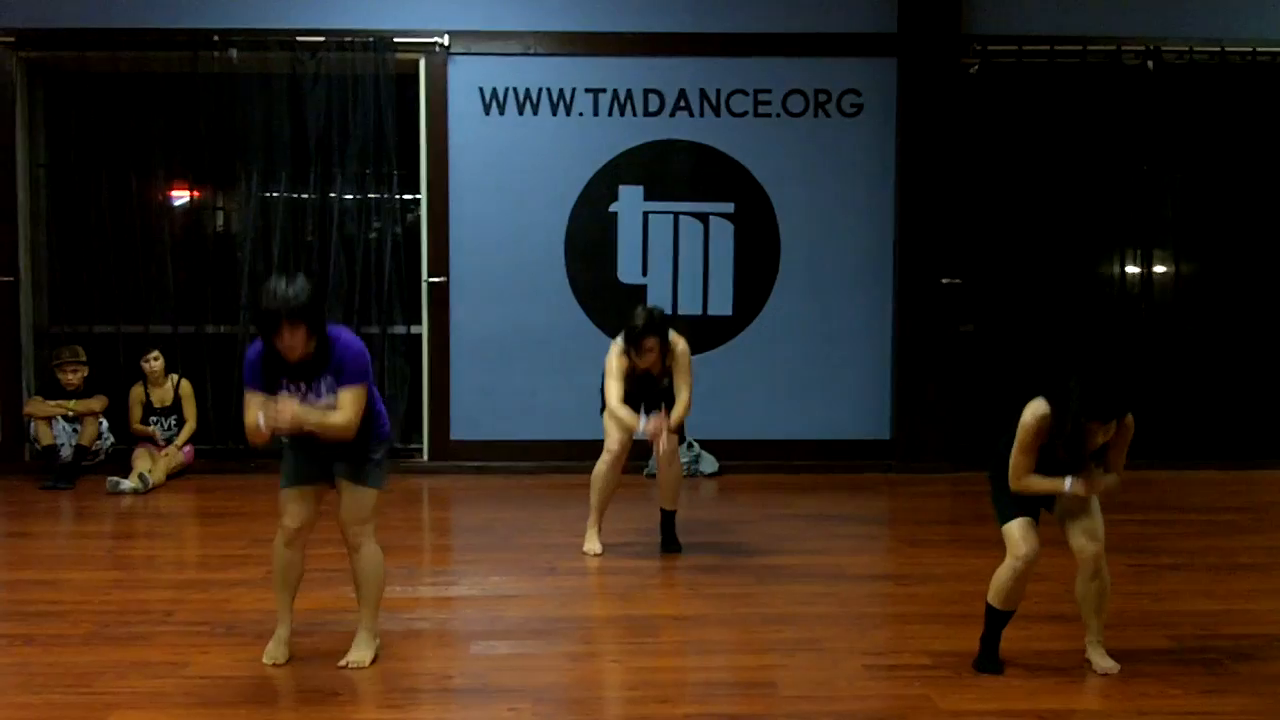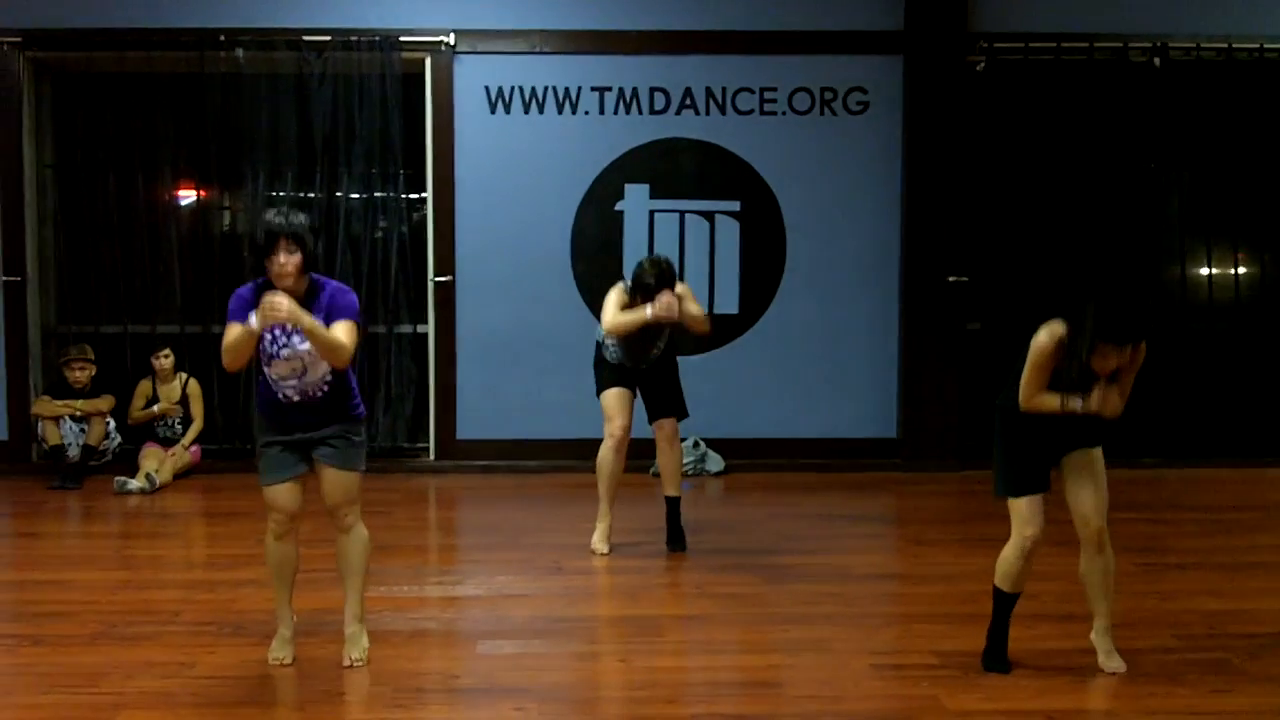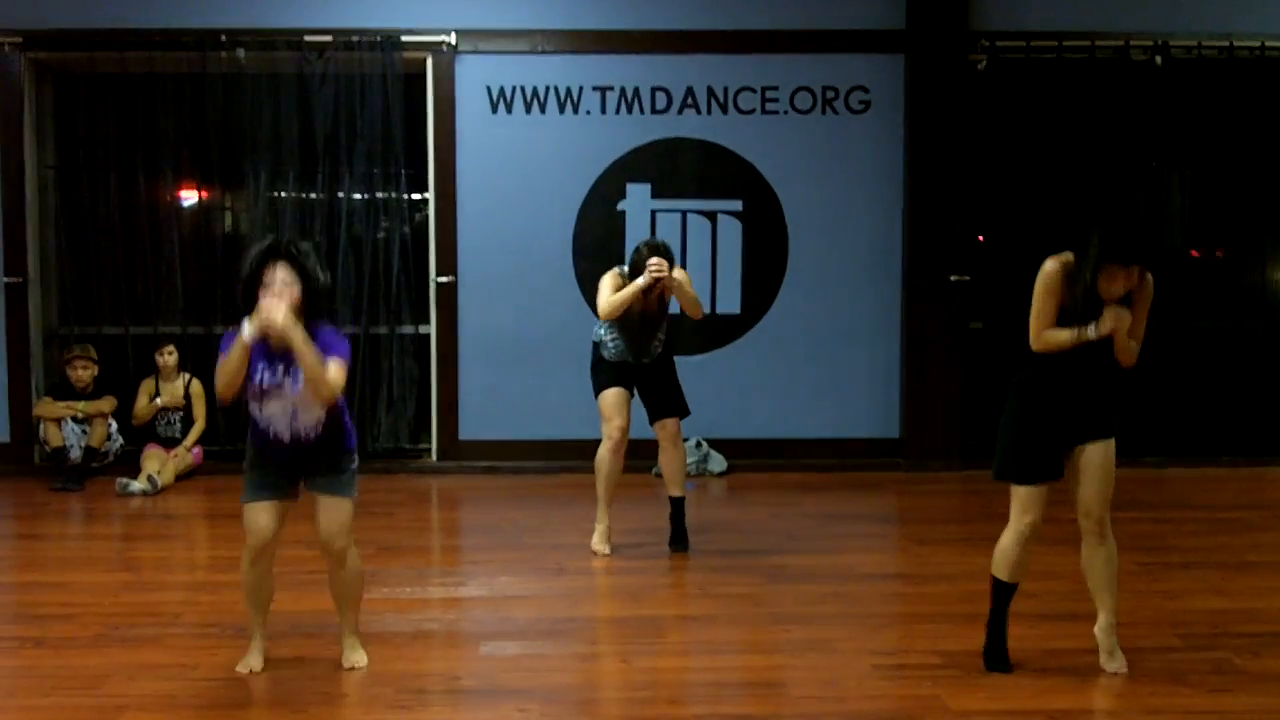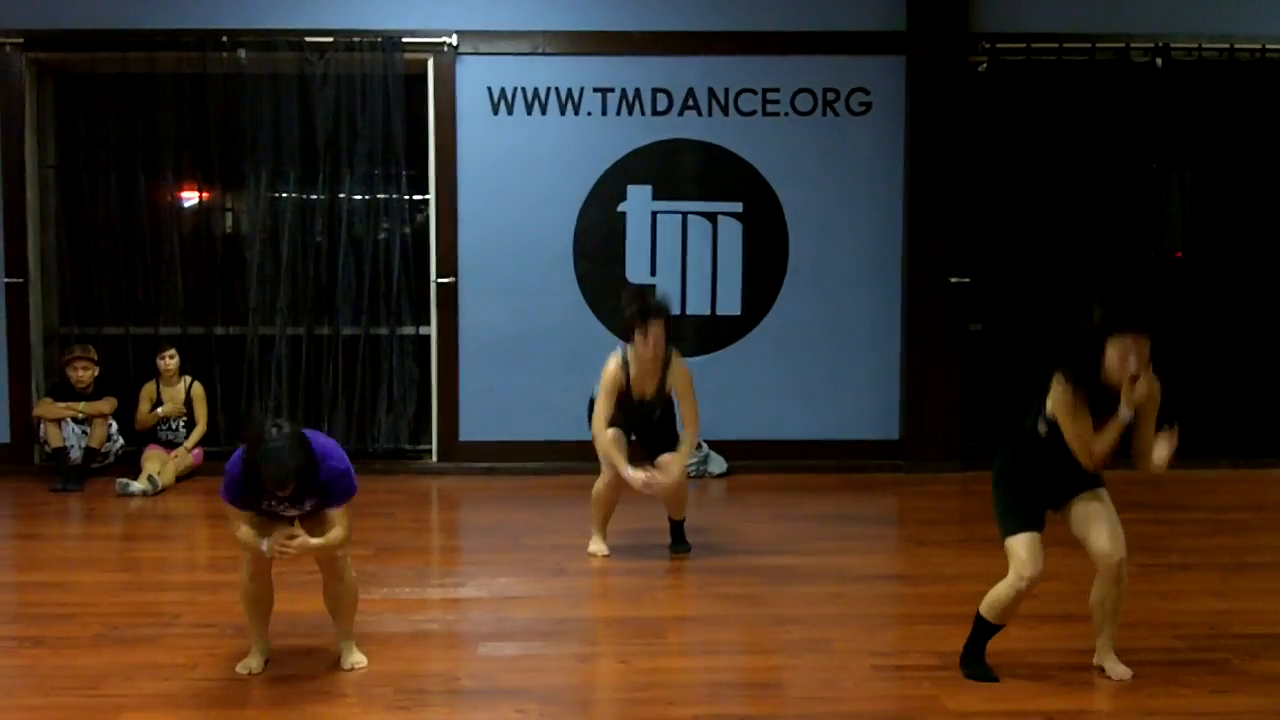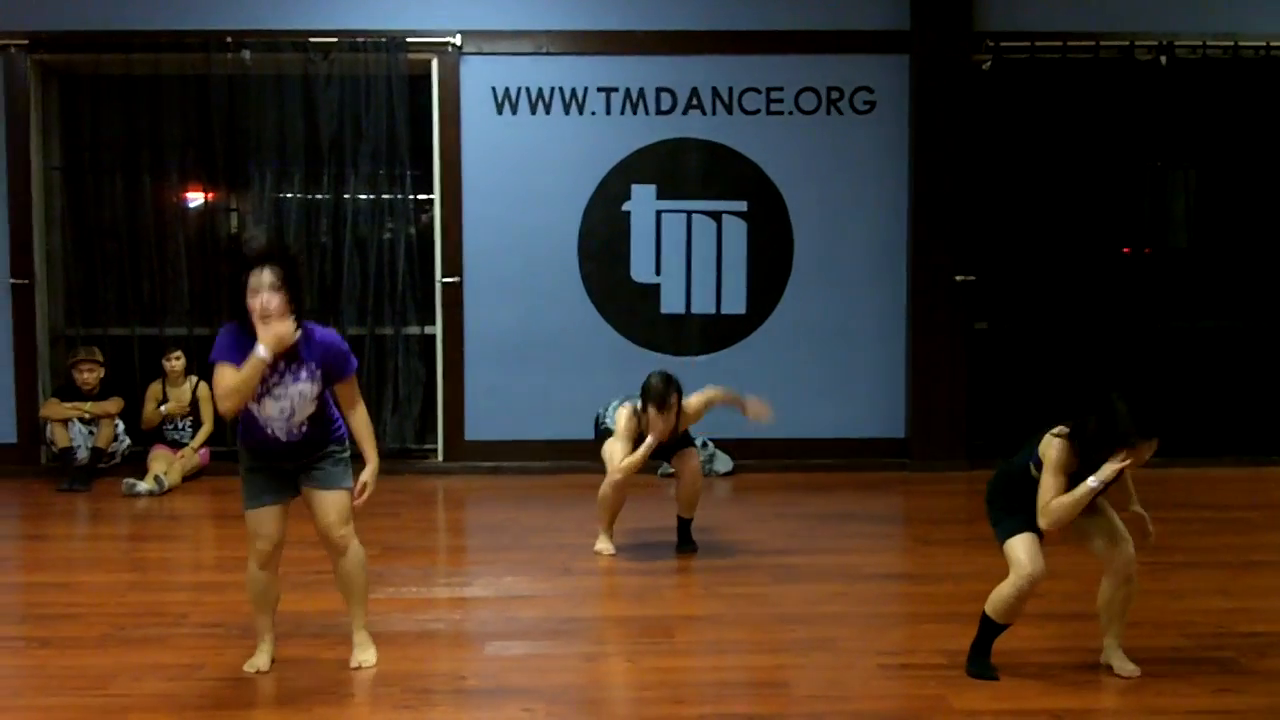
dt=0.3s
person 1, frame 1
left shoulder: (346, 348)
right shoulder: (258, 357)
left elbow: (348, 422)
right elbow: (253, 428)
left wrist: (302, 416)
right wrist: (269, 420)
left hip: (361, 441)
right hip: (302, 440)
left knee: (356, 532)
right knee: (291, 529)
left ankle: (368, 633)
right ankle: (283, 626)
person 1, frame 2
left shoulder: (336, 296)
right shoulder: (248, 298)
left elbow: (342, 355)
right elbow: (230, 360)
left wrist: (299, 317)
right wrist: (258, 322)
left hip: (337, 423)
right hip: (278, 428)
left knee: (345, 517)
right knee: (282, 520)
left ankle: (354, 625)
right ankle: (284, 625)
person 1, frame 3
left shoulder: (327, 340)
right shoulder: (241, 337)
left elbow: (328, 395)
right elbow: (224, 390)
left wrist: (294, 338)
right wrist: (249, 335)
left hip: (329, 455)
right hip: (268, 457)
left knee: (337, 544)
right knee: (258, 543)
left ankle: (350, 637)
right ankle: (257, 640)
person 1, frame 4
left shoulder: (330, 465)
right shoulder: (240, 470)
left elbow: (339, 529)
right elbow: (241, 527)
left wrist: (311, 544)
right wrist: (266, 544)
left hip: (322, 503)
left knee: (333, 560)
right knee: (254, 565)
left ankle: (347, 644)
right ankle: (258, 648)
person 1, frame 5
left shoulder: (325, 343)
right shoulder: (233, 339)
left elbow: (352, 404)
right elbow: (227, 404)
left wrist: (371, 462)
right wrist: (263, 350)
left hip: (322, 452)
right hip: (261, 460)
left knee: (339, 536)
right knee: (264, 549)
left ankle: (360, 633)
right ankle: (265, 641)
person 2, frame 1
left shoulder: (1124, 423)
right shoulder: (1038, 418)
left elbow: (1112, 475)
right elbow: (1017, 480)
left wrist: (1100, 484)
right wrist: (1071, 485)
left hip: (1074, 478)
right hip: (1020, 478)
left knee: (1092, 552)
right knee: (1023, 554)
left ankle: (1094, 643)
right ankle: (988, 645)
person 2, frame 2
left shoulder: (1133, 348)
right shoulder: (1052, 339)
left elbow: (1115, 408)
right elbow: (1027, 397)
left wrist: (1106, 403)
right wrist: (1082, 402)
left hip: (1078, 431)
right hip: (1024, 426)
left knee: (1095, 531)
right knee: (1027, 535)
left ankle: (1102, 634)
right ankle: (997, 637)
person 2, frame 3
left shoulder: (1142, 285)
right shoulder: (1058, 270)
left elbow: (1128, 358)
right elbow: (1039, 340)
left wrist: (1120, 334)
right wrist: (1095, 329)
left hip: (1094, 406)
right hip: (1039, 402)
left knee: (1096, 521)
right knee: (1026, 520)
left ankle: (1107, 627)
right ankle: (996, 628)
person 2, frame 4
left shoulder: (1147, 390)
right shoulder: (1069, 388)
left elbow: (1141, 454)
right elbow: (1092, 458)
left wrist: (1159, 453)
right wrist: (1124, 411)
left hip: (1074, 476)
right hip: (1023, 475)
left knee: (1112, 558)
right knee: (1026, 573)
left ankle: (1104, 649)
right ankle: (973, 650)
person 2, frame 5
left shoulder: (1122, 447)
right shoulder: (1063, 446)
right elbow: (1047, 520)
left wrist: (1132, 501)
right wrist: (1097, 480)
right hip: (1016, 497)
left knee: (1124, 557)
right knee: (1028, 573)
left ankle: (1112, 648)
right ankle: (978, 652)
person 3, frame 1
left shoulder: (678, 347)
right shoulder: (618, 353)
left elbow: (684, 398)
right elbow: (614, 403)
left wrist: (669, 426)
right wrist: (641, 424)
left hip: (663, 388)
right hip: (627, 389)
left knee: (668, 450)
right knee: (615, 448)
left ankle: (668, 527)
right ankle: (592, 528)
person 3, frame 2
left shoulder: (677, 292)
right shoulder: (620, 294)
left elbow: (703, 325)
right elbow: (609, 327)
left wrist: (679, 314)
right wrist: (649, 312)
left hip: (657, 361)
right hip: (615, 361)
left knee: (668, 434)
right knee: (617, 431)
left ankle: (674, 520)
right ankle: (603, 522)
person 3, frame 3
left shoulder: (675, 278)
right shoulder: (615, 279)
left elbow: (696, 312)
right elbow: (605, 311)
left wrist: (672, 283)
right wrist: (642, 282)
left hip: (655, 359)
right hip: (612, 359)
left knee: (670, 433)
right knee: (616, 432)
left ankle: (678, 519)
right ankle: (602, 523)
person 3, frame 4
left shoulder: (676, 367)
right shoulder: (616, 366)
left elbow: (692, 426)
right elbow: (599, 429)
left wrist: (676, 470)
right wrist: (627, 471)
left hip: (656, 417)
right hip: (616, 418)
left knee: (674, 477)
right knee: (613, 474)
left ankle: (678, 533)
right ankle: (597, 534)
person 3, frame 5
left shoulder: (687, 411)
right shoulder: (628, 417)
left elbow: (714, 393)
right elbow: (617, 473)
left wrist: (744, 404)
right wrist: (651, 441)
right hip: (612, 427)
left knee: (692, 469)
right knee: (619, 477)
left ankle: (684, 532)
right ankle: (604, 534)
